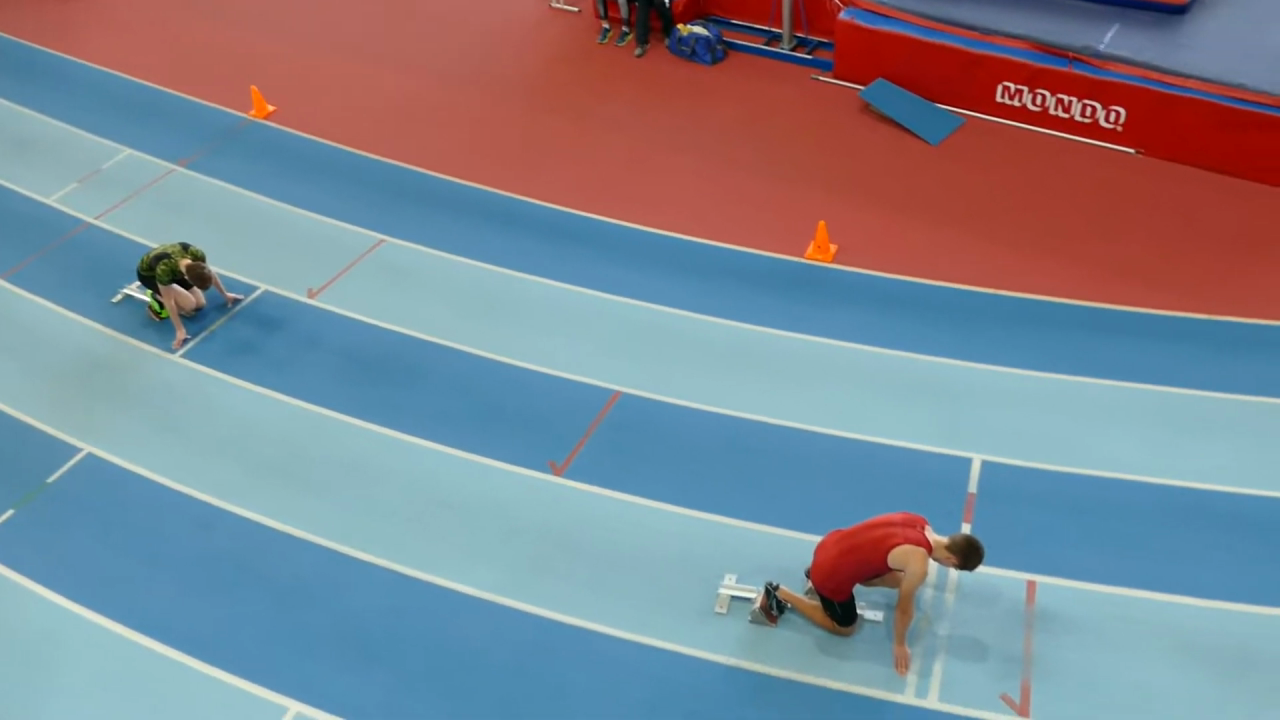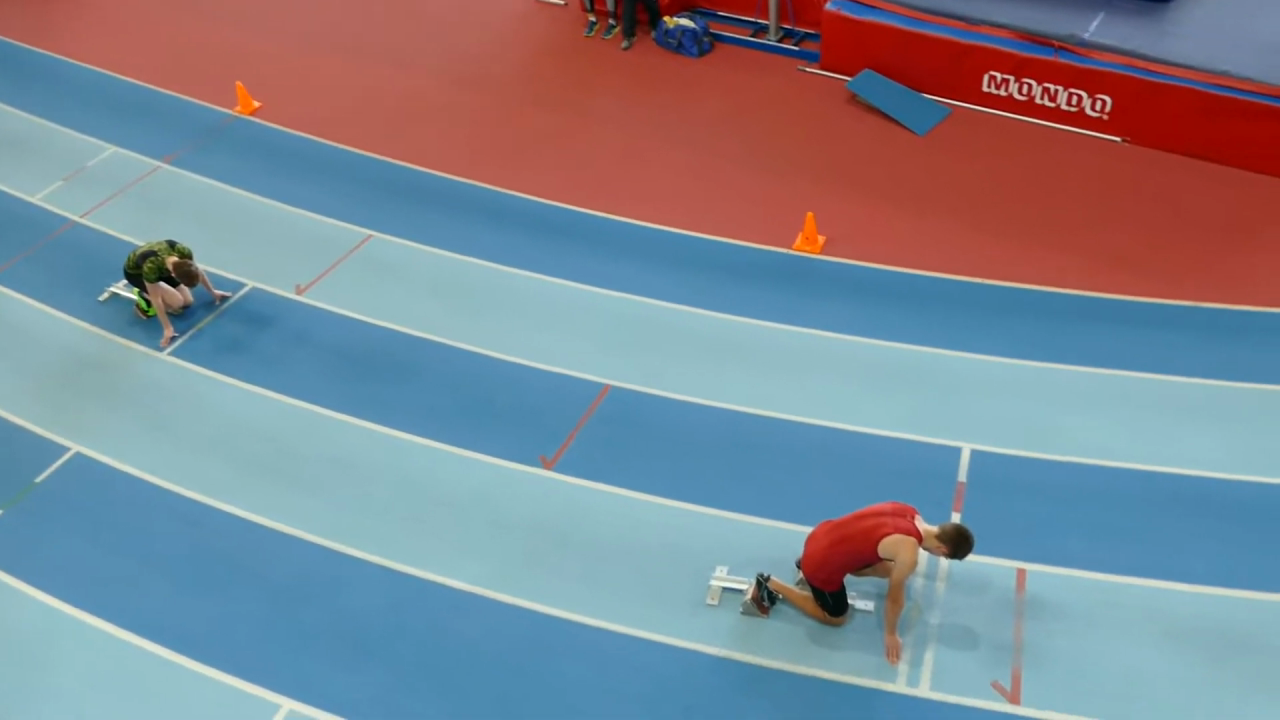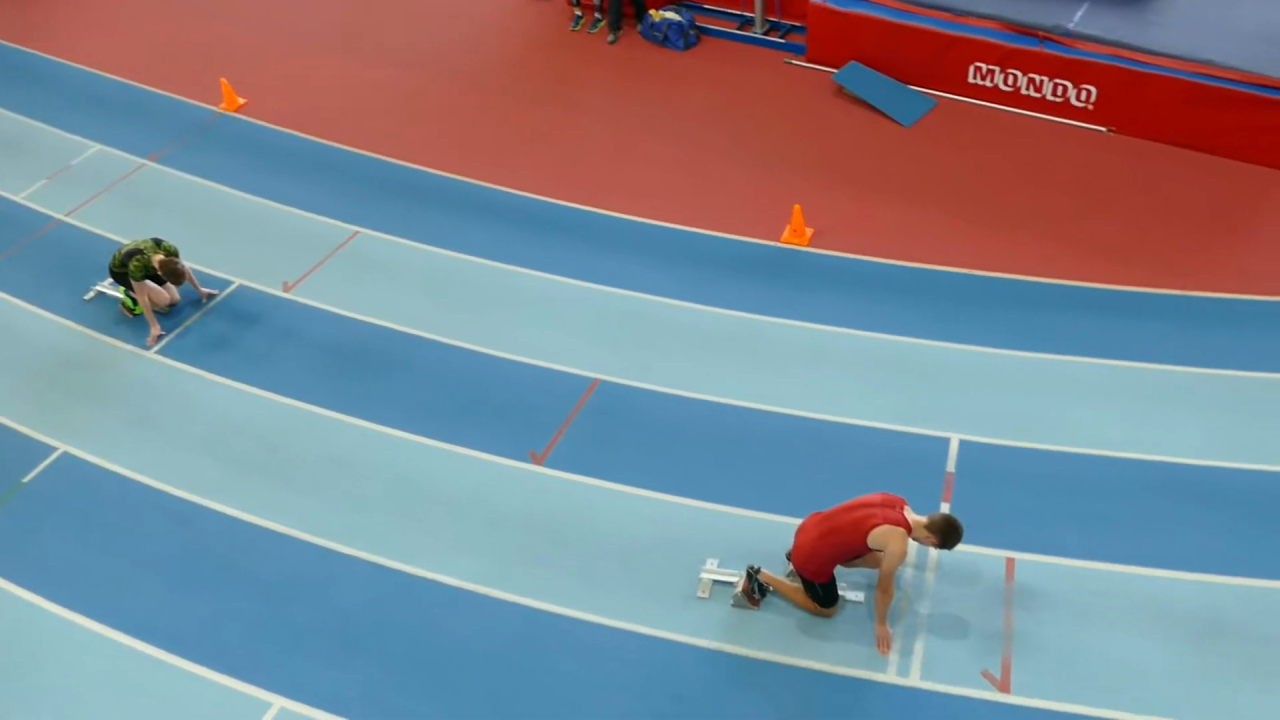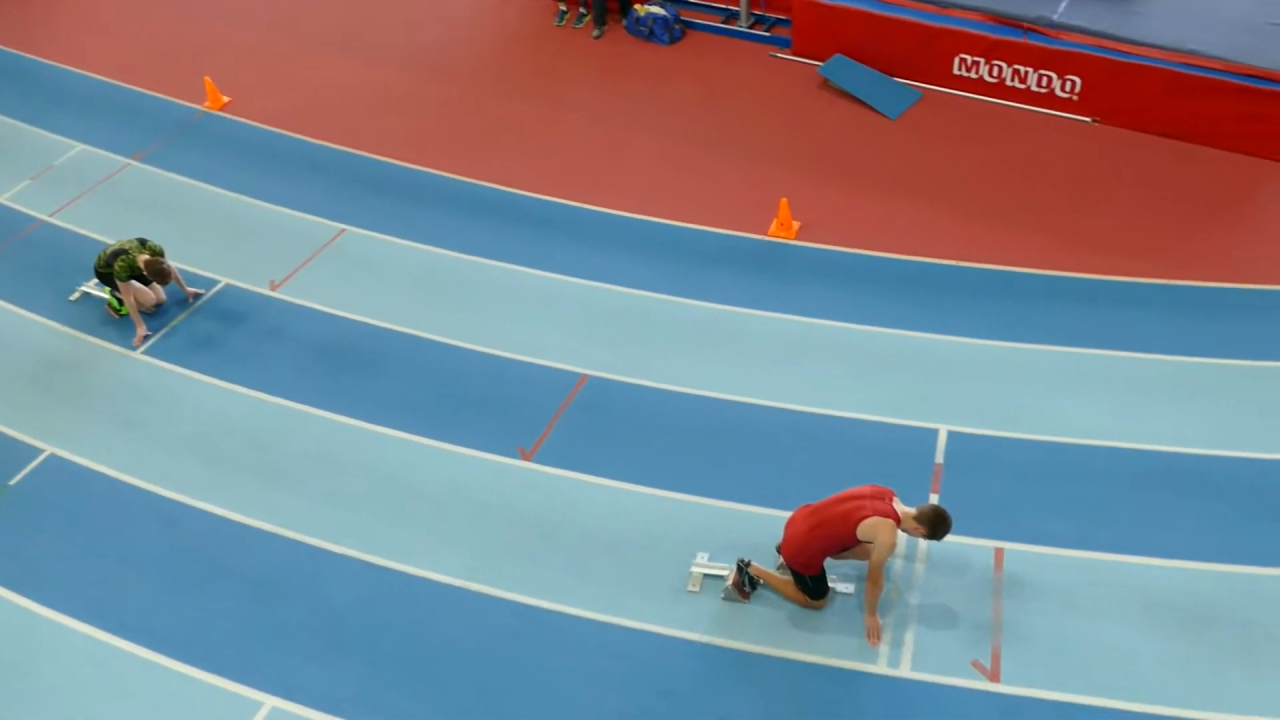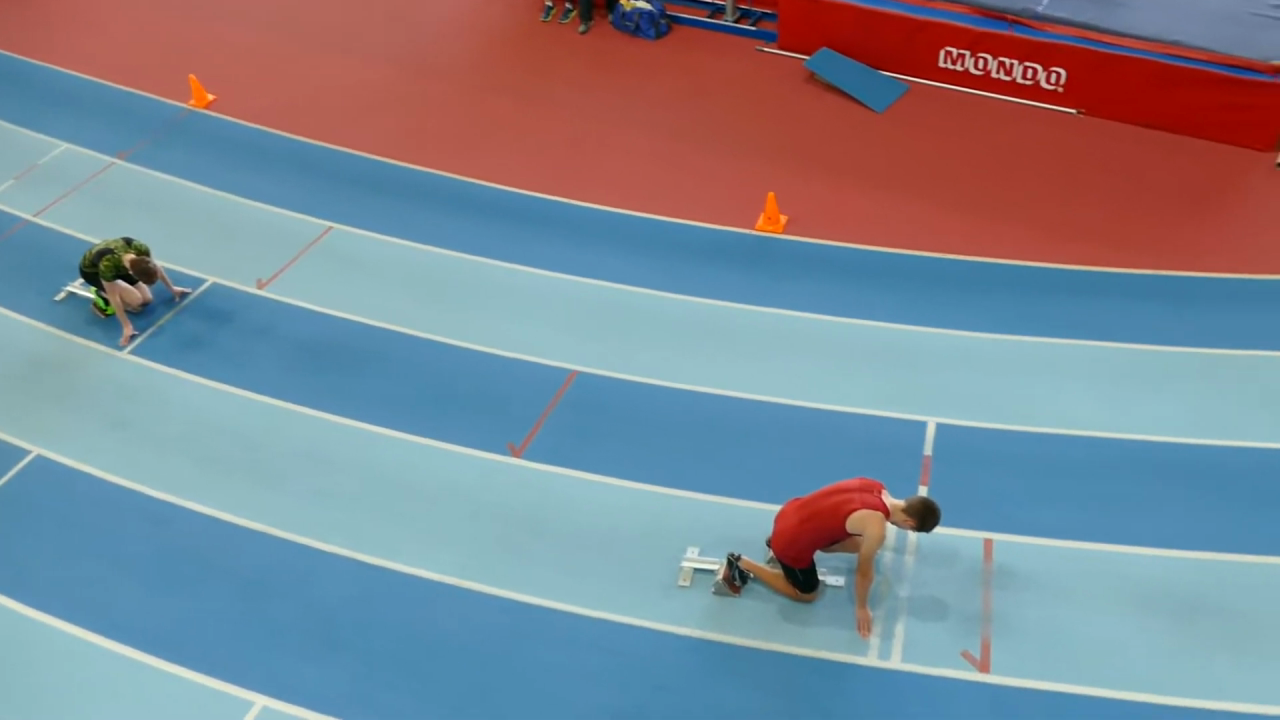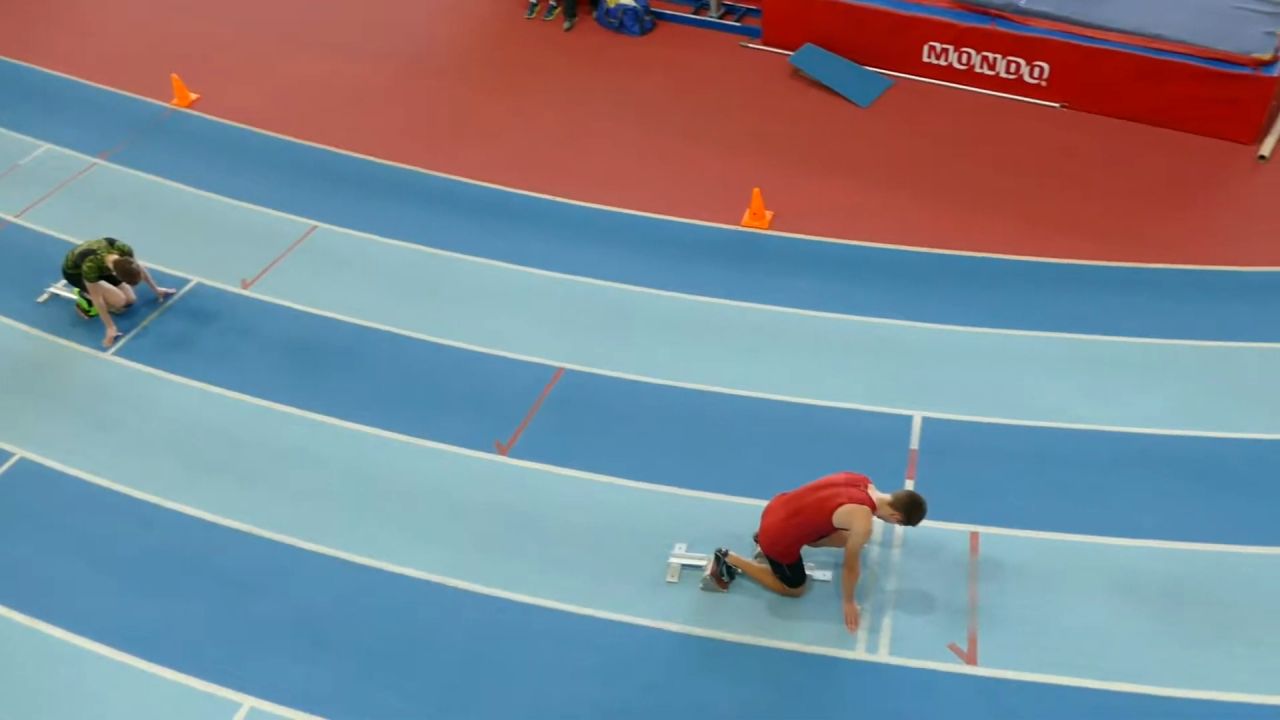
dt=0.1s
person 1, frame 1
left shoulder: (921, 524)
right shoulder: (918, 565)
right elbow: (904, 609)
left wrist: (906, 582)
right wrist: (900, 645)
left hip: (832, 544)
right hip: (830, 573)
left knee: (896, 579)
right knee: (845, 628)
right ankle: (780, 594)
person 1, frame 2
left shoulder: (911, 513)
right shoulder: (908, 554)
right elbow: (895, 598)
left wrist: (896, 572)
right wrist: (891, 635)
left hip: (823, 534)
right hip: (821, 564)
left knee: (886, 569)
right knee: (836, 618)
right ankle: (771, 585)
person 1, frame 3
left shoulder: (900, 504)
right shoulder: (898, 545)
right elbow: (884, 589)
left wrist: (887, 562)
right wrist: (881, 624)
left hip: (812, 526)
right hip: (811, 556)
left knee: (876, 560)
right knee: (827, 609)
right ankle: (761, 577)
person 1, frame 4
left shoulder: (889, 495)
right shoulder: (887, 536)
right elbow: (874, 580)
left wrist: (876, 554)
right wrist: (871, 616)
left hip: (801, 518)
right hip: (801, 549)
left knee: (866, 552)
right knee: (817, 601)
right ankle: (751, 570)
person 1, frame 5
left shoulder: (878, 488)
right shoulder: (876, 528)
right elbow: (864, 572)
left wrist: (867, 547)
right wrist: (861, 608)
left hip: (791, 512)
right hip: (790, 542)
left knee: (855, 544)
right knee: (808, 594)
right ankle: (741, 564)
person 1, frame 6
left shoulder: (864, 482)
right shoulder: (863, 522)
right elbow: (850, 567)
left wrist: (853, 542)
right wrist: (849, 602)
left hip: (778, 507)
right hip: (778, 538)
left knee: (842, 538)
right knee: (795, 589)
right ankle: (729, 560)
